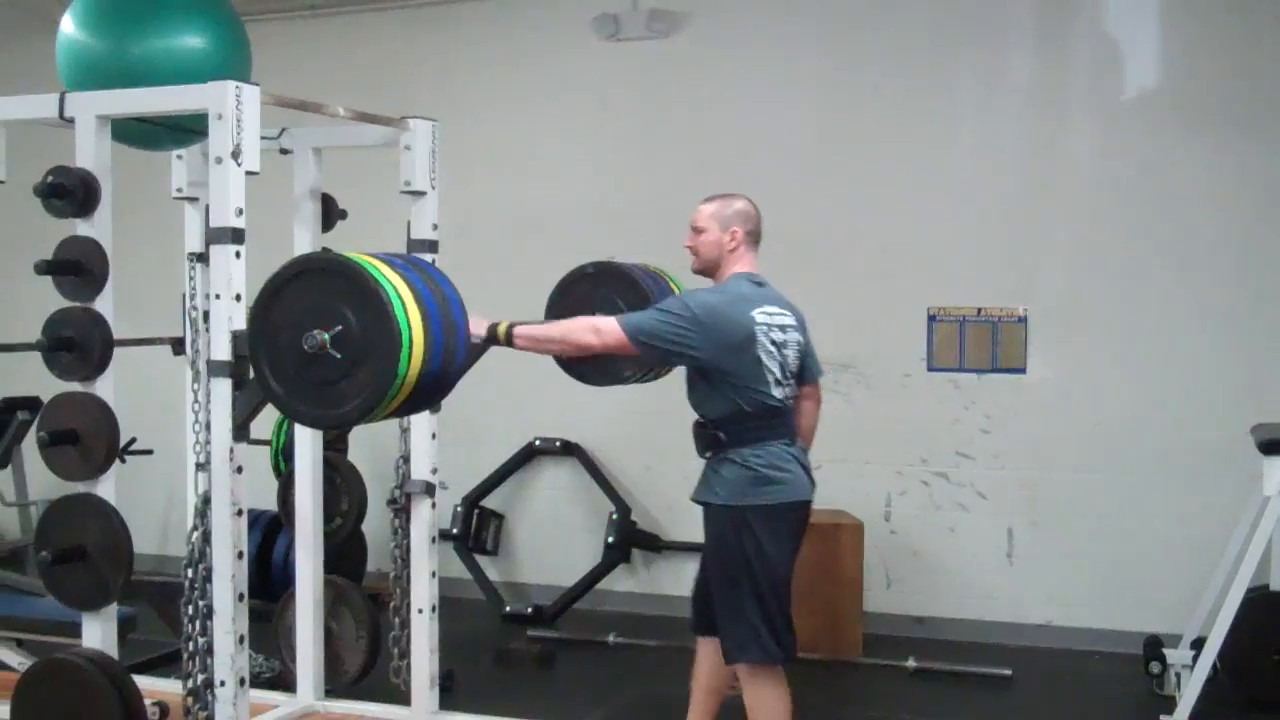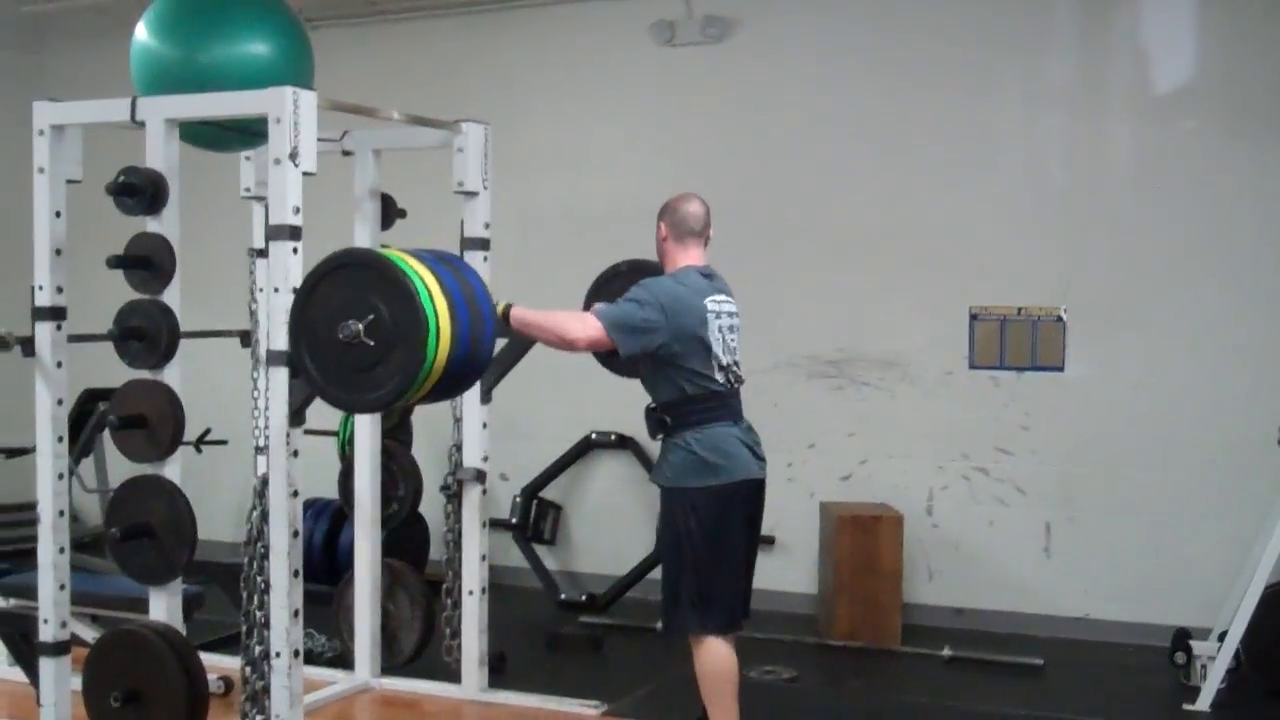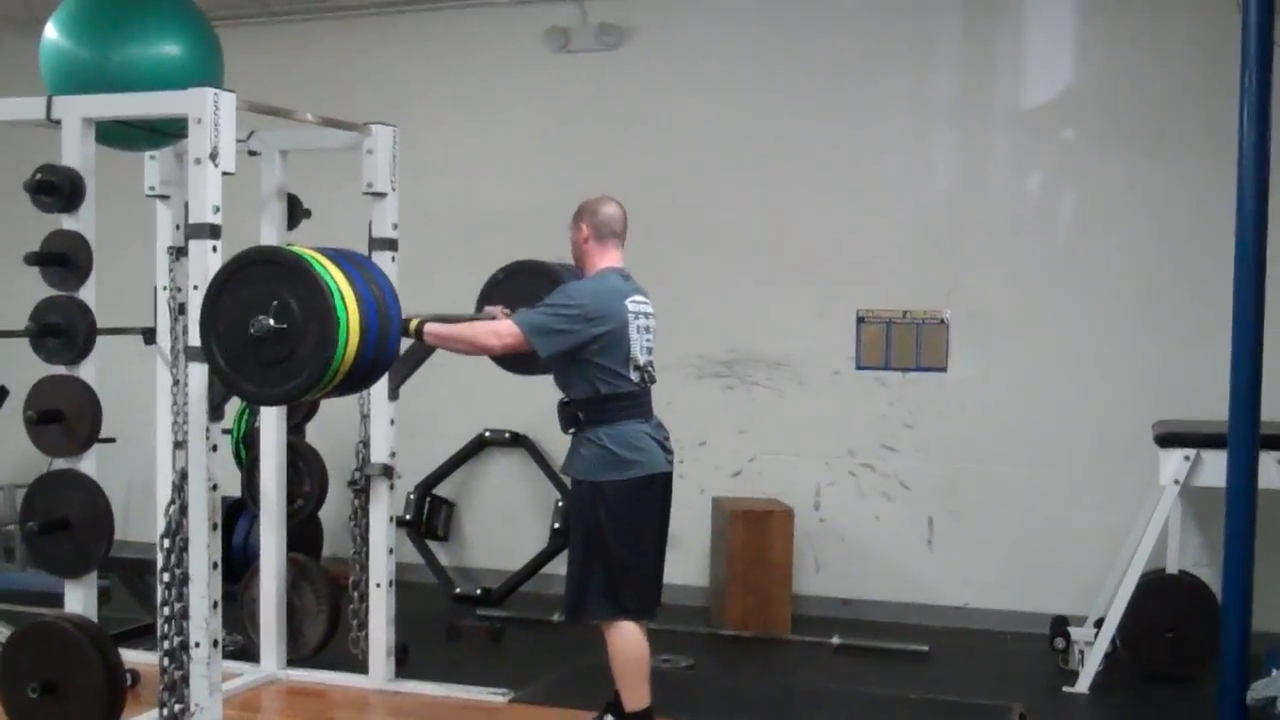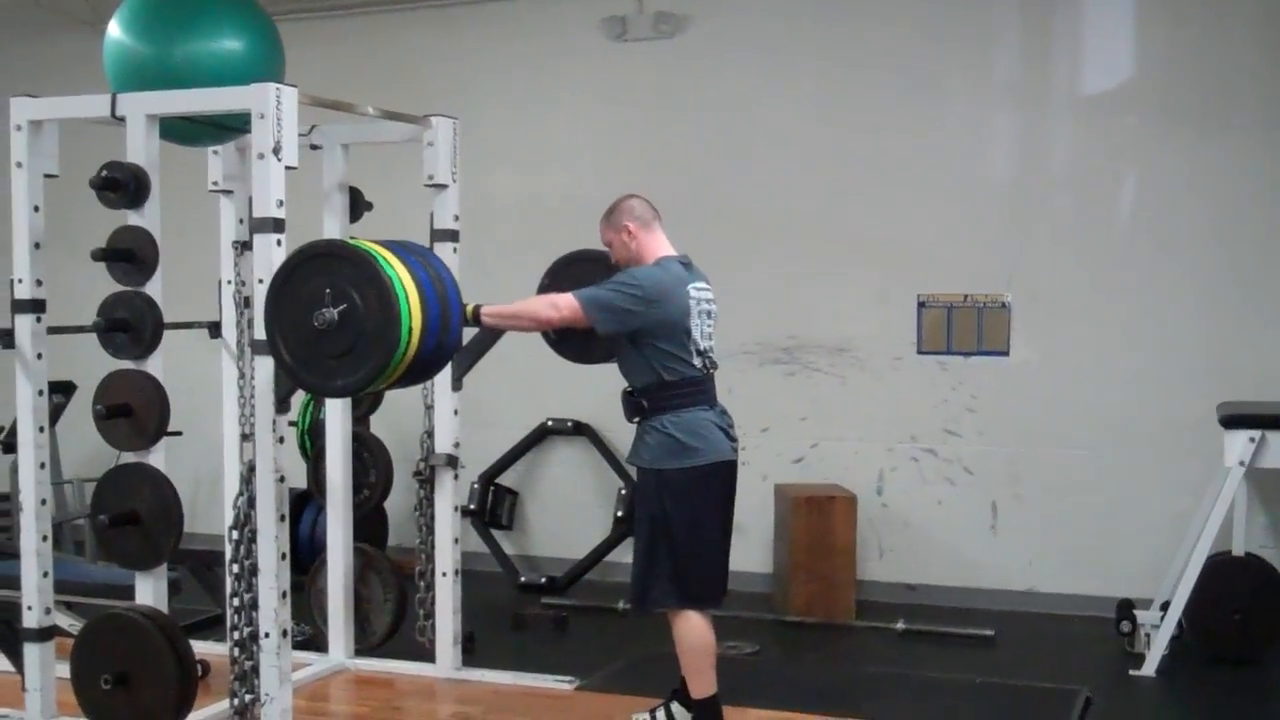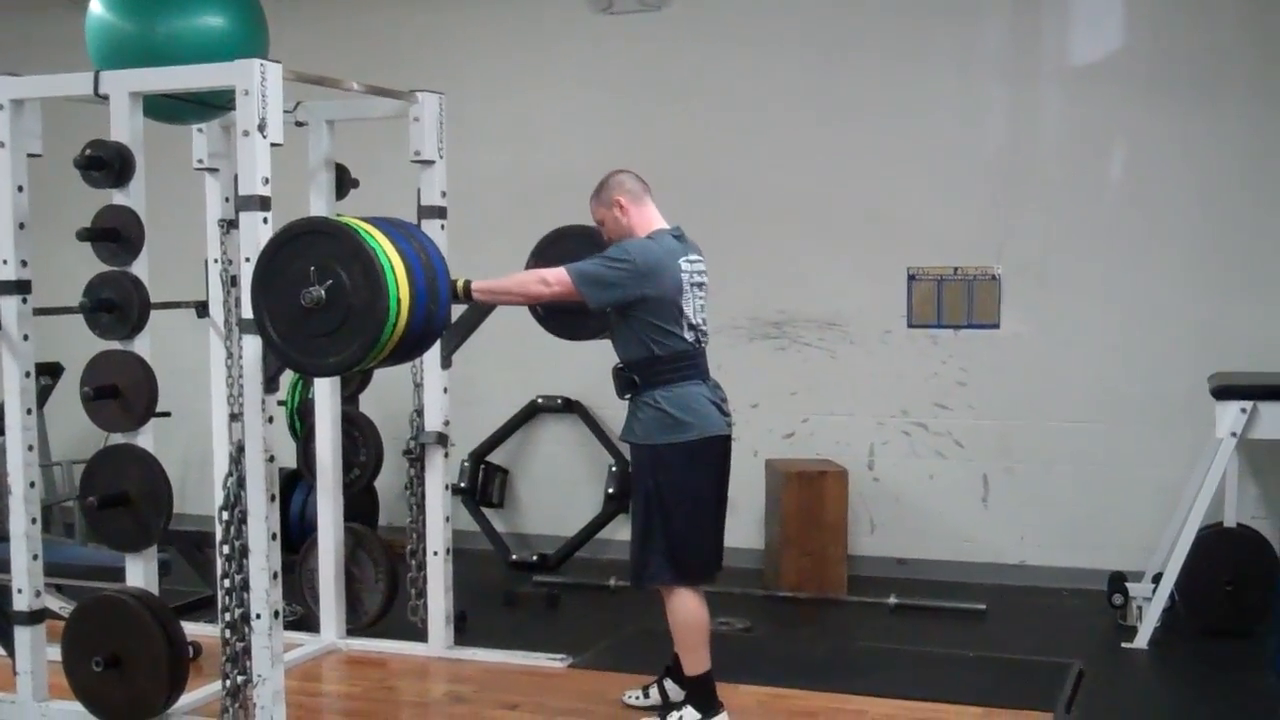
dt=1s
person 1, frame 1
left shoulder: (710, 309)
right shoulder: (784, 310)
left elbow: (599, 336)
right elbow: (809, 396)
left wrist: (501, 332)
left hip: (748, 489)
right hip: (778, 483)
left knee: (753, 645)
right knee: (715, 621)
person 1, frame 2
left shoulder: (663, 295)
right shoulder: (717, 291)
left elbow: (581, 334)
left wrist: (505, 313)
right wrist: (619, 318)
left hip: (702, 468)
right hip: (735, 462)
left knee: (706, 620)
right knee: (715, 613)
person 1, frame 3
left shoulder: (587, 297)
right shoulder: (630, 295)
left elbow: (496, 340)
left wrist: (418, 329)
right wrist: (516, 318)
left hip: (613, 463)
right hip: (640, 458)
left knee: (617, 606)
right knee: (623, 601)
person 1, frame 4
left shoulder: (648, 284)
right shoulder: (689, 278)
left elbow: (555, 311)
left wrist: (475, 313)
left hip: (678, 450)
right hip: (702, 444)
left knee: (682, 594)
right knee: (687, 590)
person 1, frame 5
left shoulder: (639, 257)
right shoulder: (680, 250)
left elbow: (547, 285)
left wrist: (465, 289)
left hip: (672, 425)
right hip: (695, 419)
left knee: (675, 571)
right knee: (678, 566)
